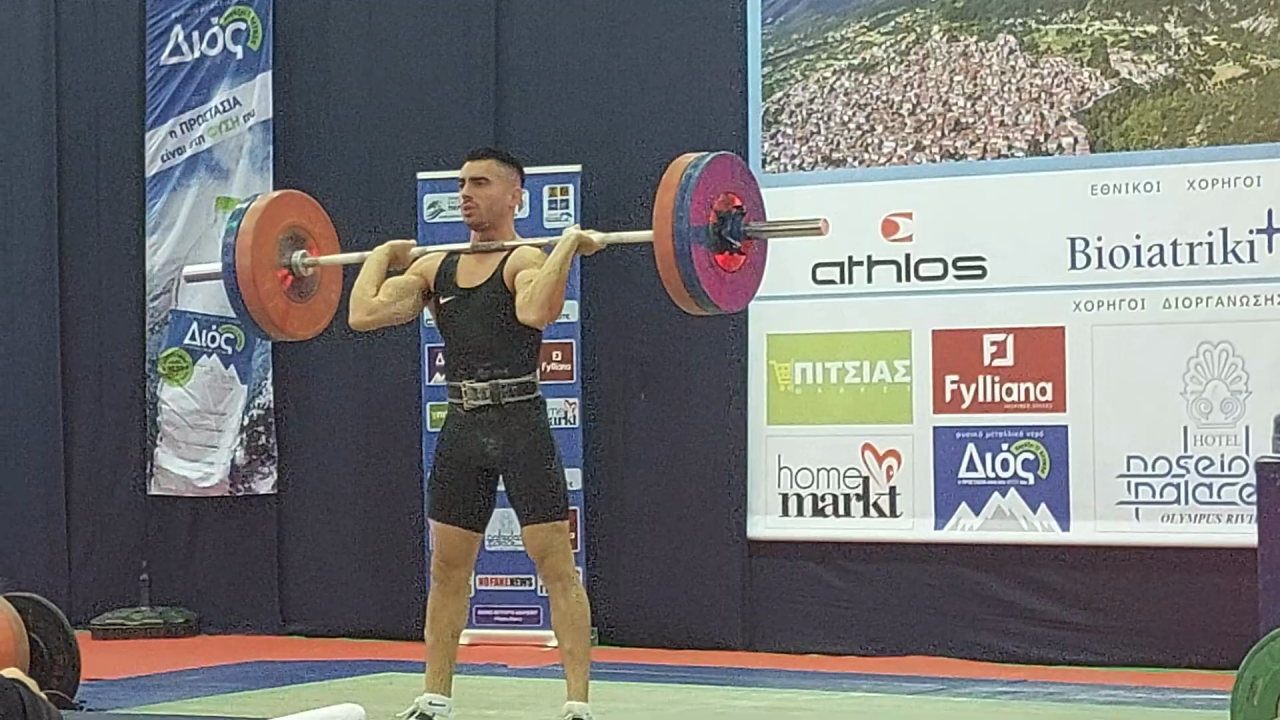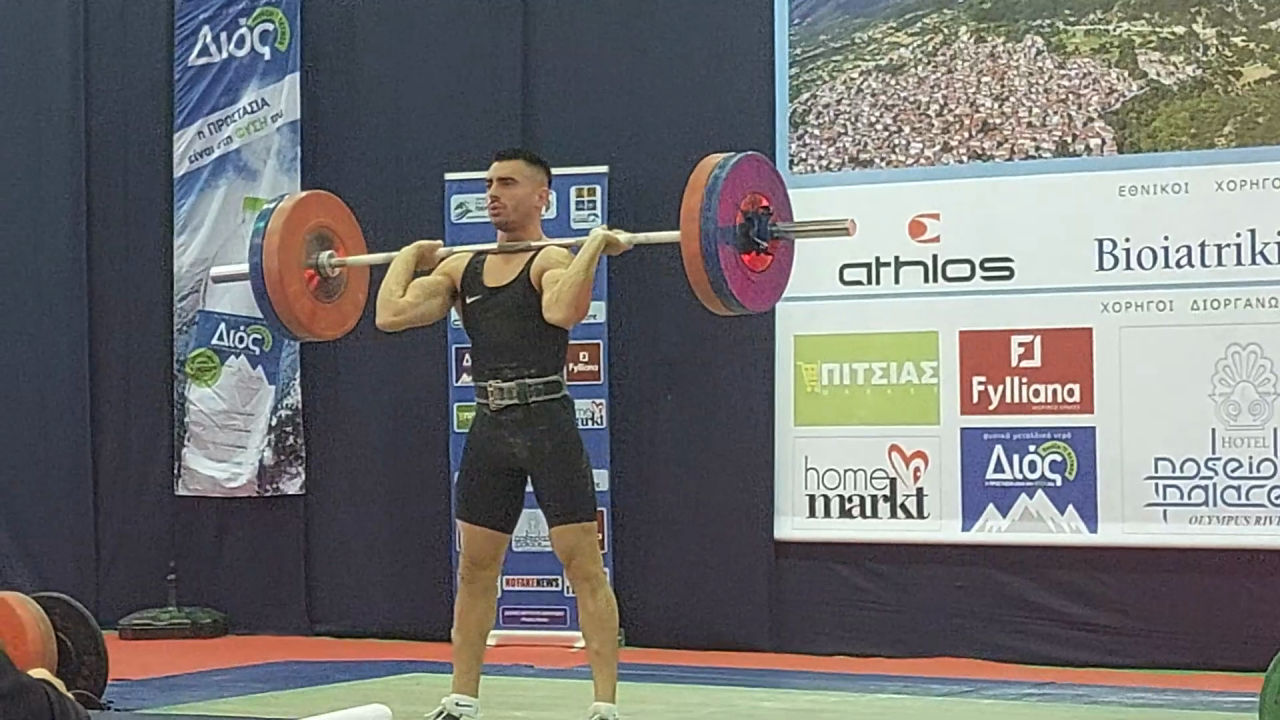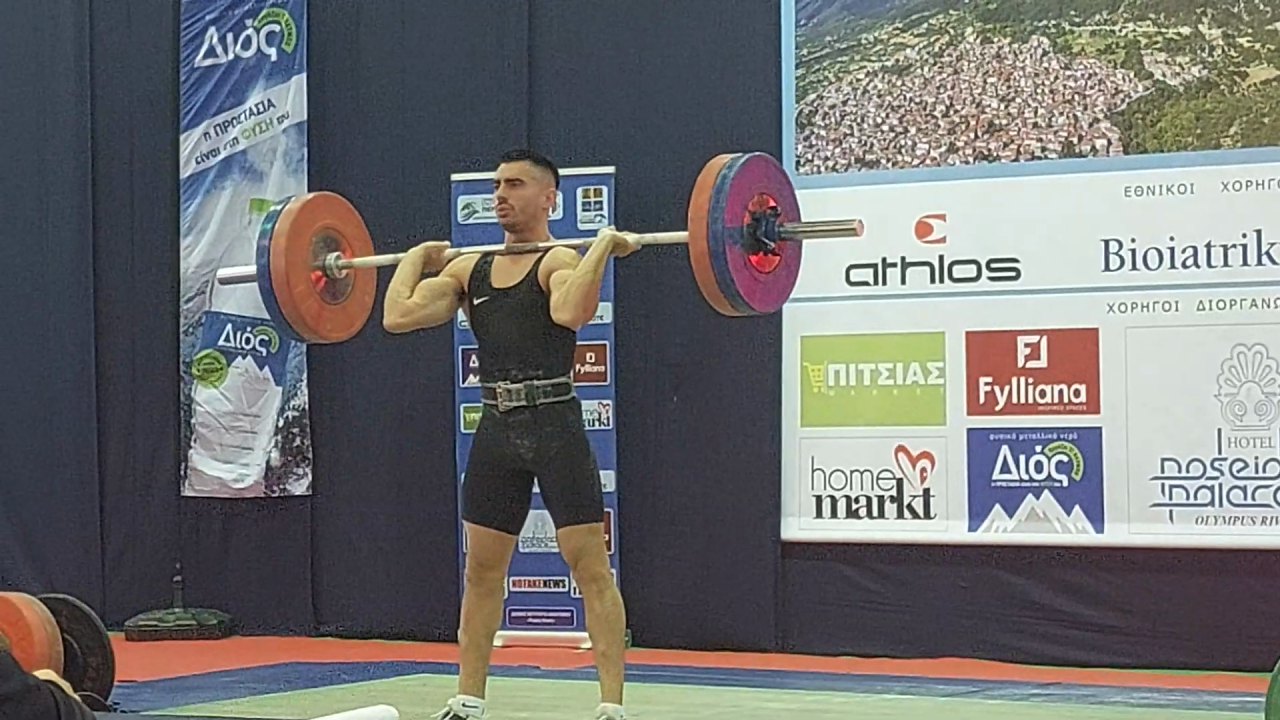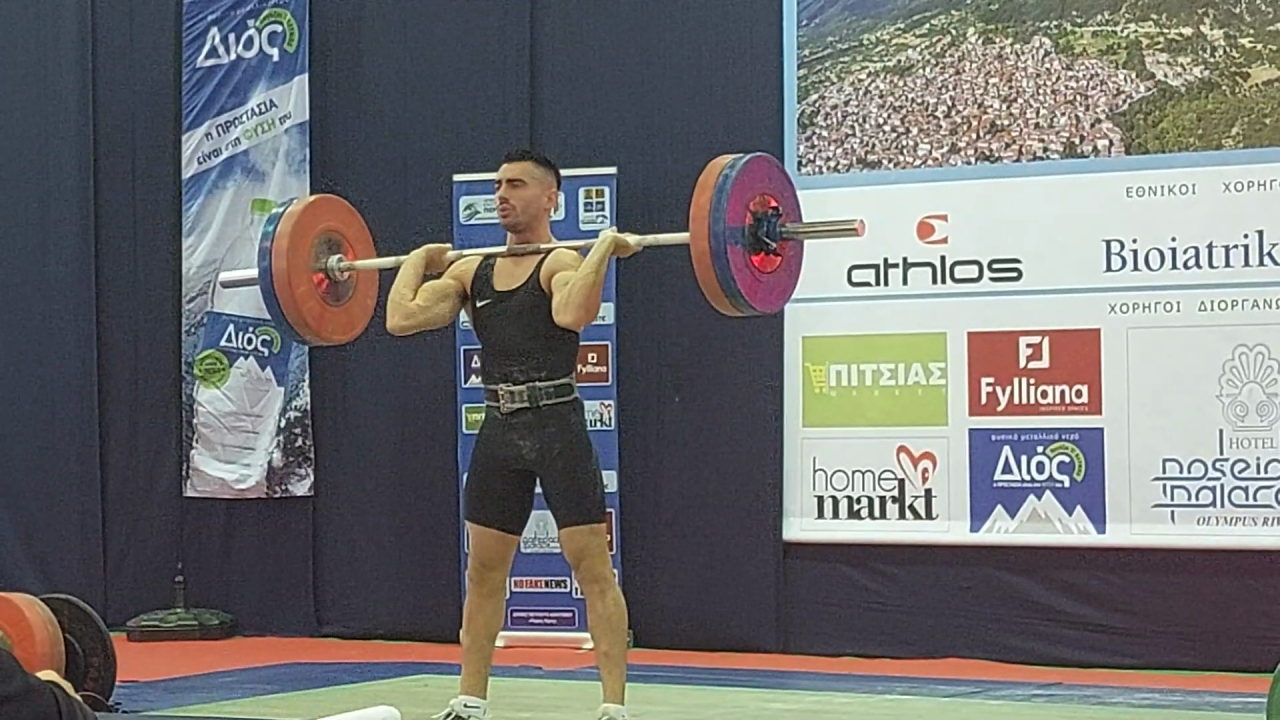
dt=0.4s
person 1, frame 1
left shoulder: (527, 260)
right shoulder: (433, 266)
left elbow: (534, 312)
right elbow: (363, 314)
left wrist: (568, 243)
right wrist: (380, 256)
left hip: (519, 422)
right hip: (461, 427)
left knee: (555, 564)
right knee: (446, 568)
person 1, frame 2
left shoulder: (554, 260)
right shoulder: (460, 268)
left elbow: (560, 312)
right elbow: (390, 315)
left wrist: (595, 245)
right wrist: (407, 258)
left hip: (545, 421)
right hip: (489, 427)
left knee: (583, 565)
right knee: (474, 569)
person 1, frame 3
left shoulder: (561, 261)
right shoulder: (468, 268)
left elbow: (568, 312)
right elbow: (398, 316)
left wrist: (603, 244)
right wrist: (415, 258)
left hip: (553, 422)
right hip: (496, 428)
left knee: (590, 568)
right knee: (480, 571)
person 1, frame 4
left shoulder: (564, 263)
right shoulder: (470, 271)
left elbow: (571, 315)
right elbow: (401, 320)
left wrist: (604, 247)
right wrist: (416, 261)
left hip: (556, 425)
right hip: (498, 430)
left knee: (592, 568)
right knee: (483, 572)
